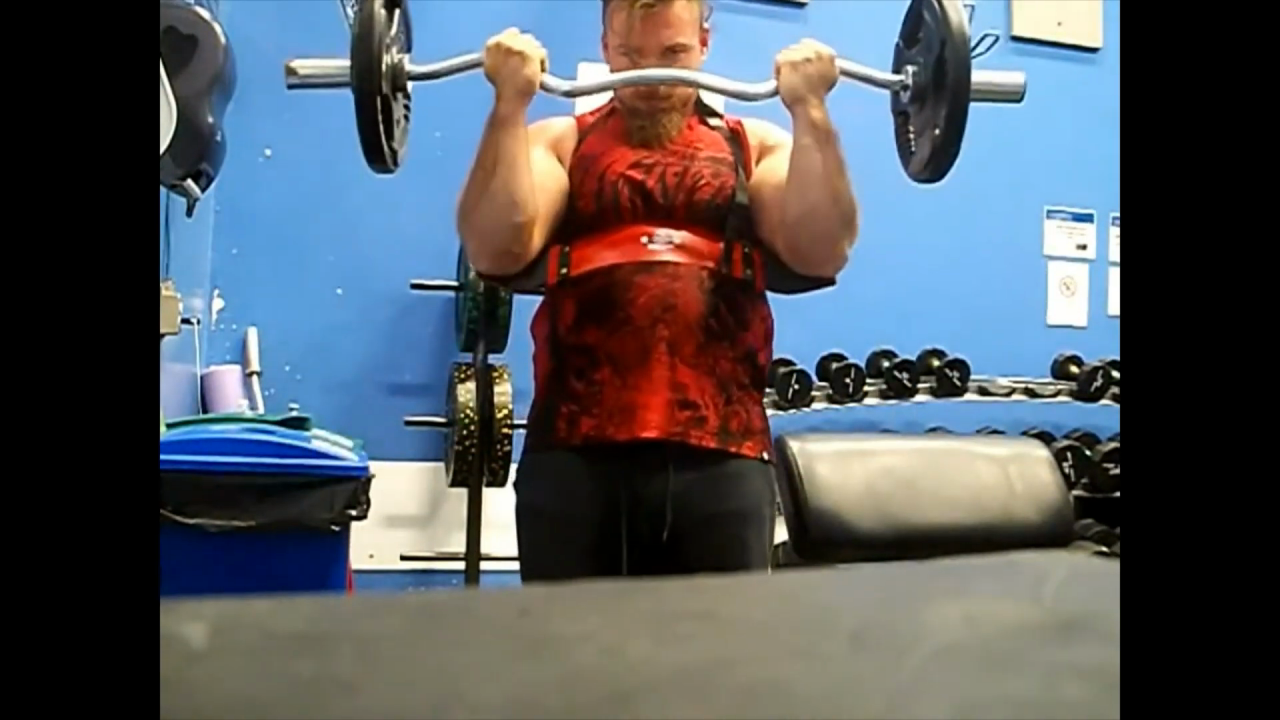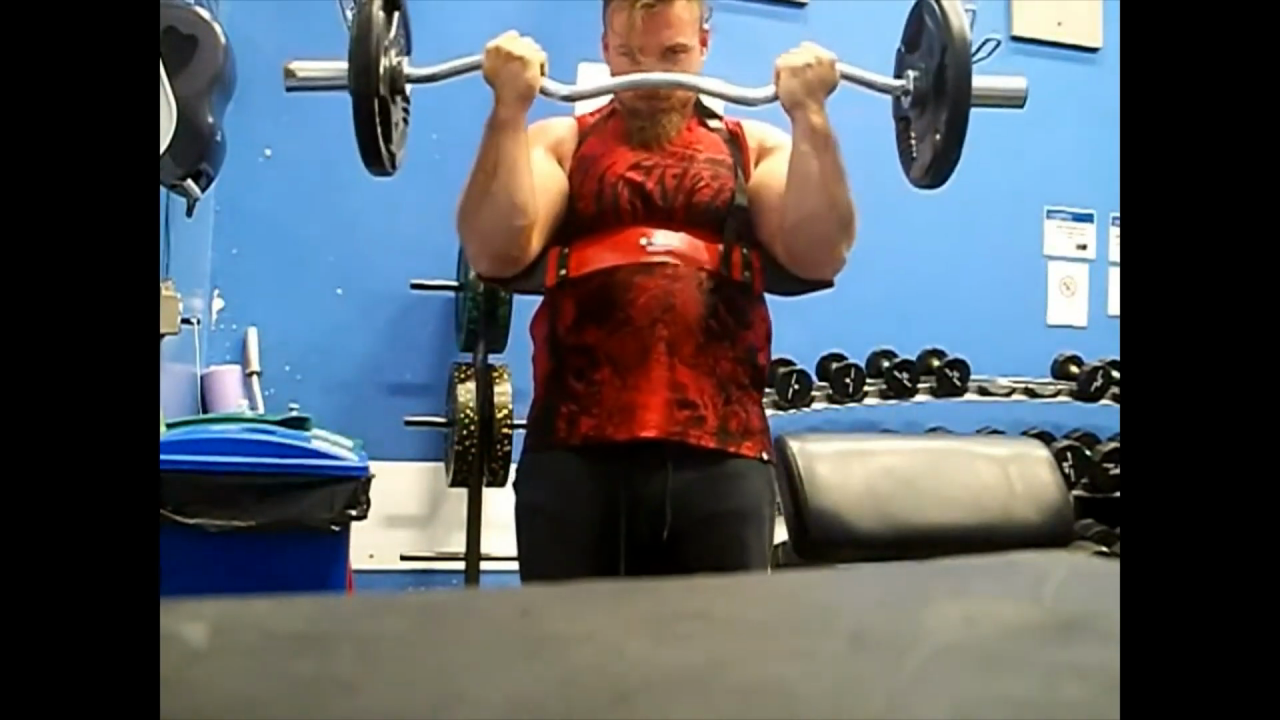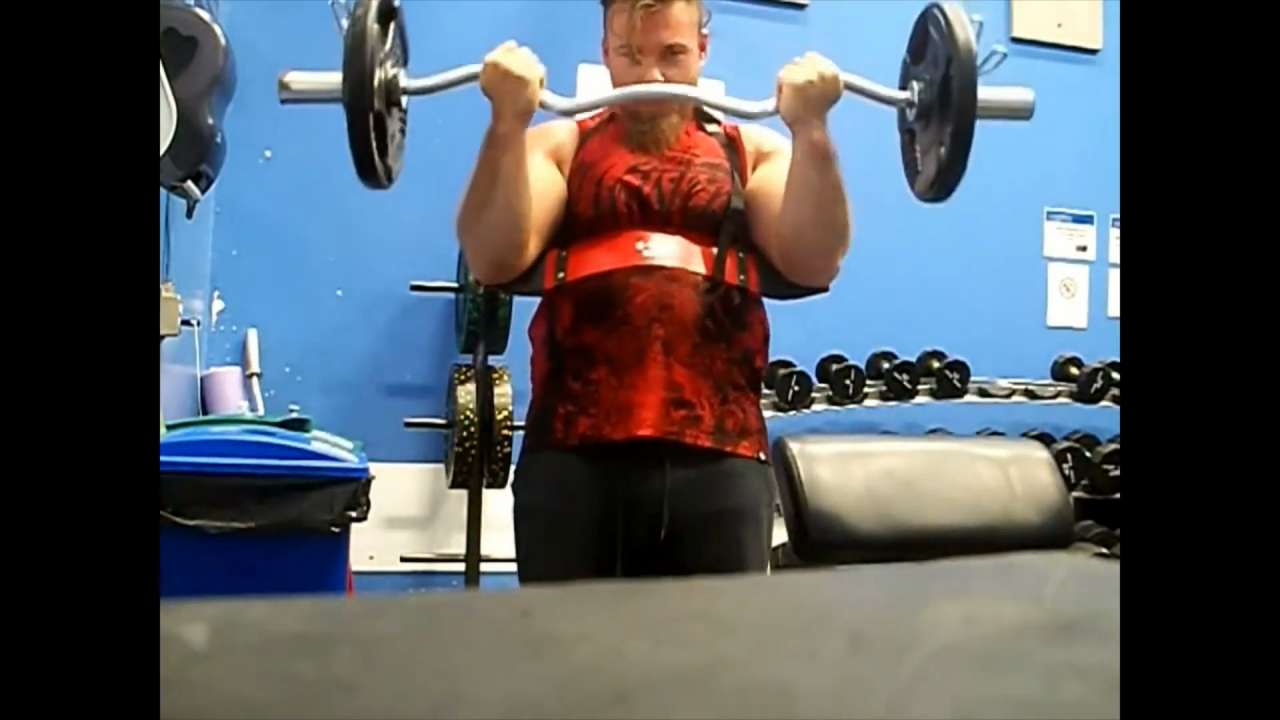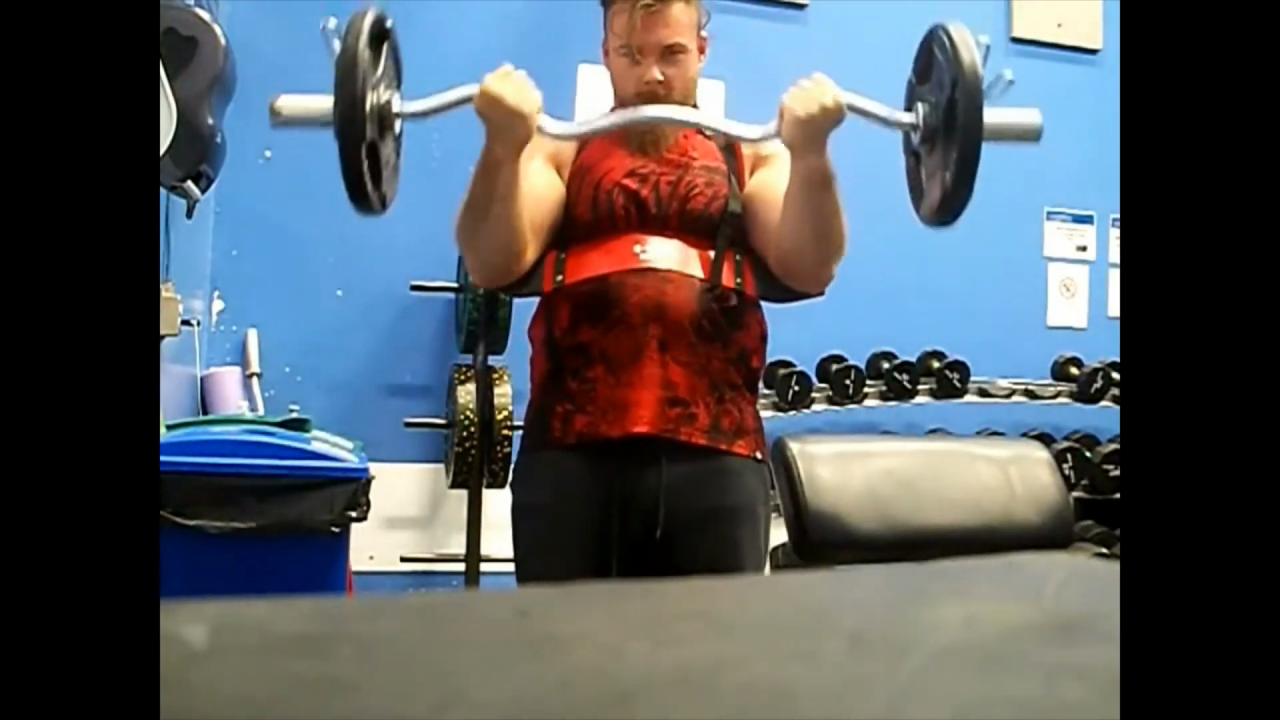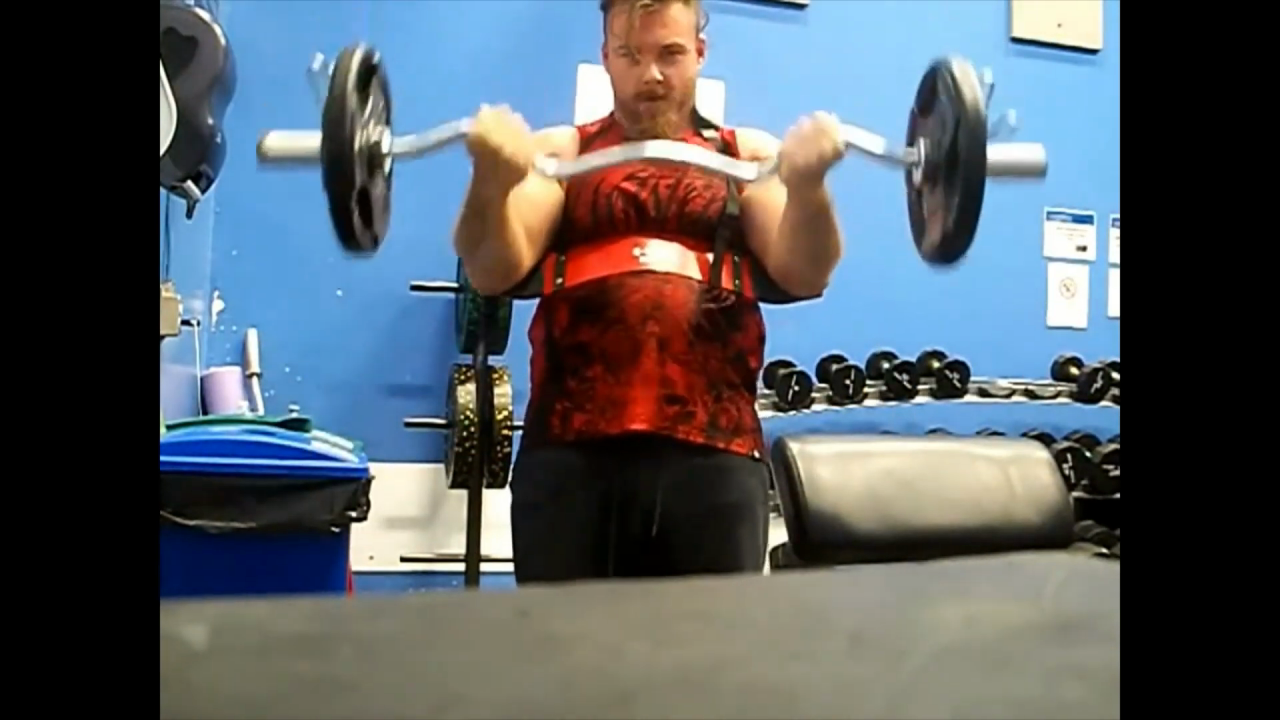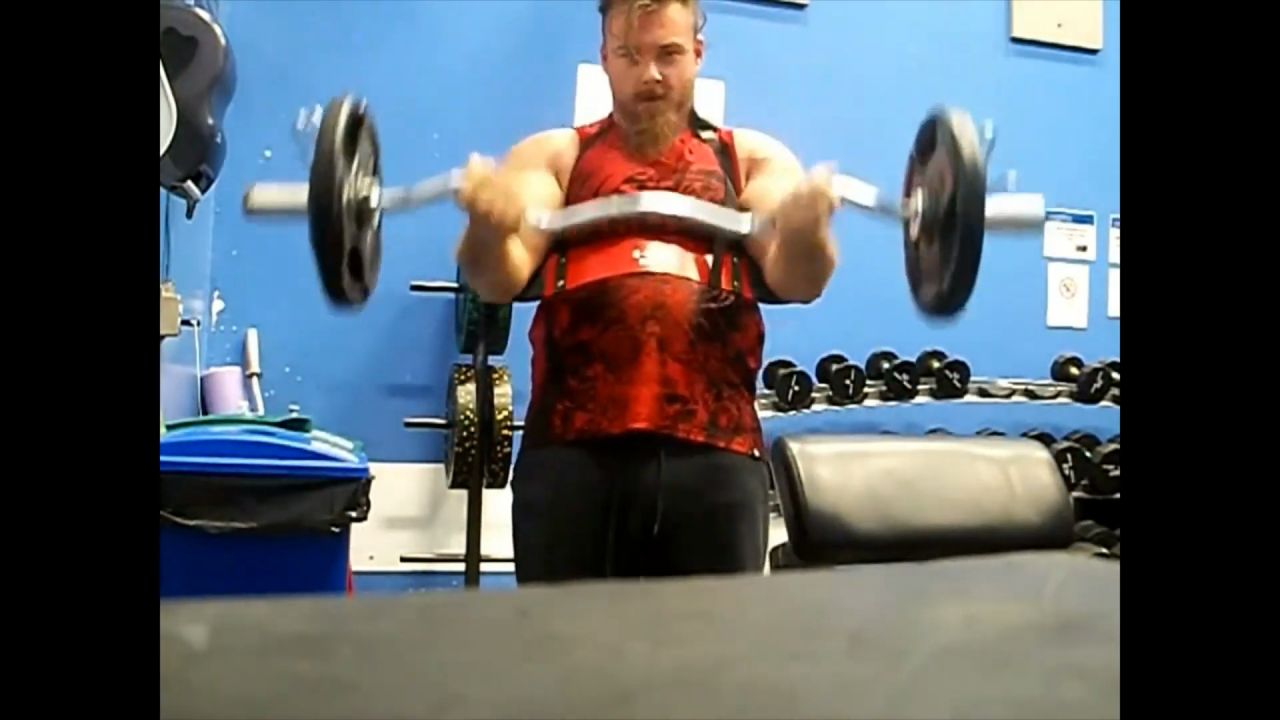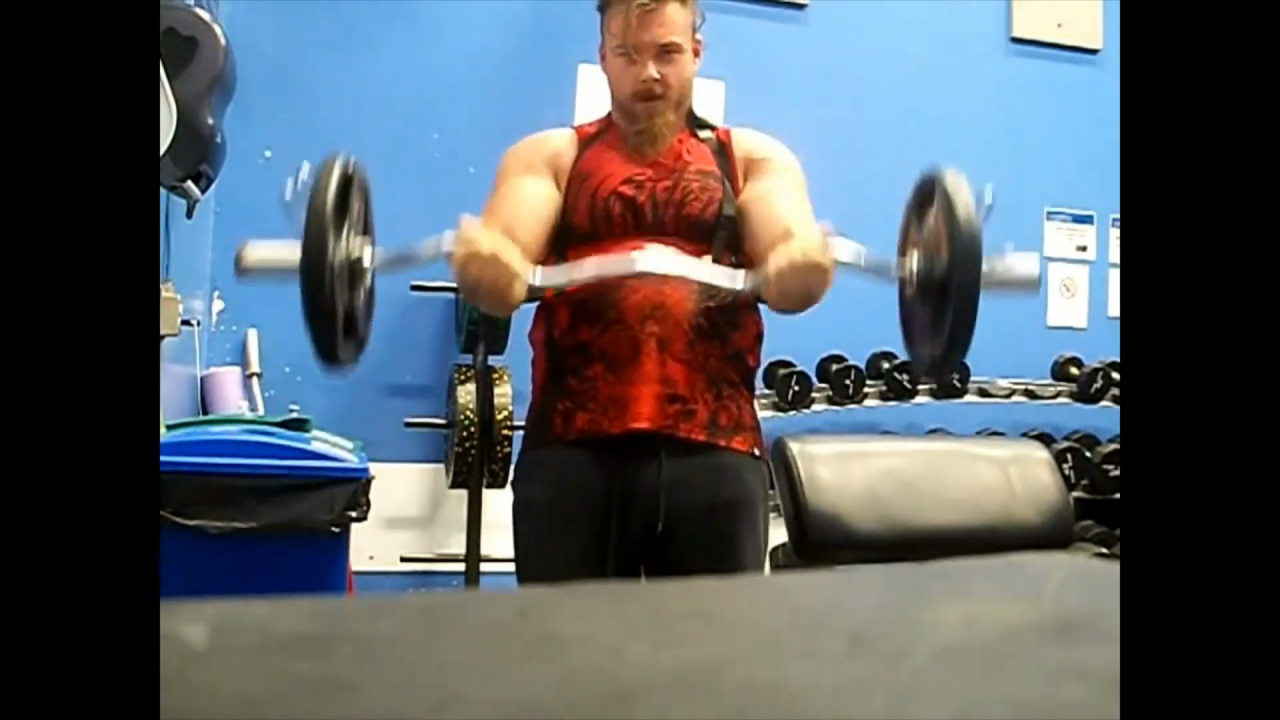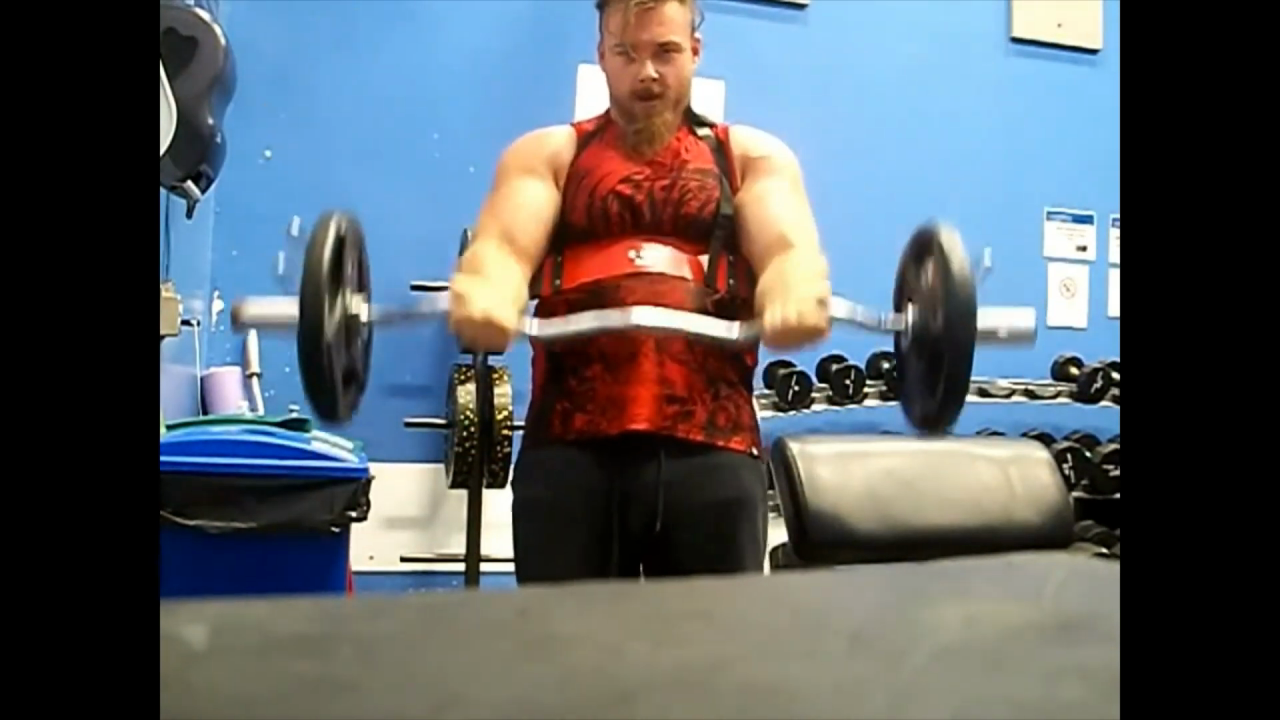
dt=0.1s
person 1, frame 1
left shoulder: (757, 146)
right shoulder: (556, 143)
left elbow: (823, 252)
right elbow: (495, 250)
left wrist: (809, 110)
right wrist: (509, 103)
left hip: (720, 451)
right hip: (576, 448)
person 1, frame 2
left shoulder: (758, 147)
right shoulder: (556, 143)
left elbow: (820, 256)
right elbow: (495, 253)
left wrist: (809, 112)
right wrist: (508, 106)
left hip: (720, 452)
right hip: (576, 448)
person 1, frame 3
left shoulder: (755, 151)
right shoulder: (555, 147)
left elbow: (815, 263)
right elbow: (493, 259)
left wrist: (809, 127)
right wrist: (507, 120)
left hip: (717, 451)
right hip: (574, 448)
person 1, frame 4
left shoulder: (755, 155)
right shoulder: (553, 152)
left elbow: (810, 268)
right elbow: (492, 264)
left wrist: (808, 148)
right wrist: (500, 147)
left hip: (715, 450)
right hip: (572, 448)
person 1, frame 5
left shoulder: (753, 156)
right shoulder: (554, 153)
left elbow: (806, 273)
right elbow: (492, 271)
left wrist: (806, 186)
right wrist: (492, 183)
left hip: (713, 449)
right hip: (571, 447)
person 1, frame 6
left shoulder: (753, 157)
right shoulder: (552, 156)
left elbow: (795, 274)
right elbow: (501, 269)
left wrist: (803, 230)
right wrist: (491, 225)
left hip: (713, 448)
right hip: (572, 446)
person 1, frame 7
left shoulder: (753, 157)
right shoulder: (550, 156)
left elbow: (790, 259)
right elbow: (507, 257)
left wrist: (803, 263)
right wrist: (483, 263)
left hip: (713, 448)
right hip: (572, 446)
person 1, frame 8
left shoulder: (753, 156)
right shoulder: (547, 154)
left elbow: (790, 251)
right elbow: (501, 249)
left wrist: (797, 302)
right wrist: (483, 299)
left hip: (711, 447)
right hip: (571, 445)
